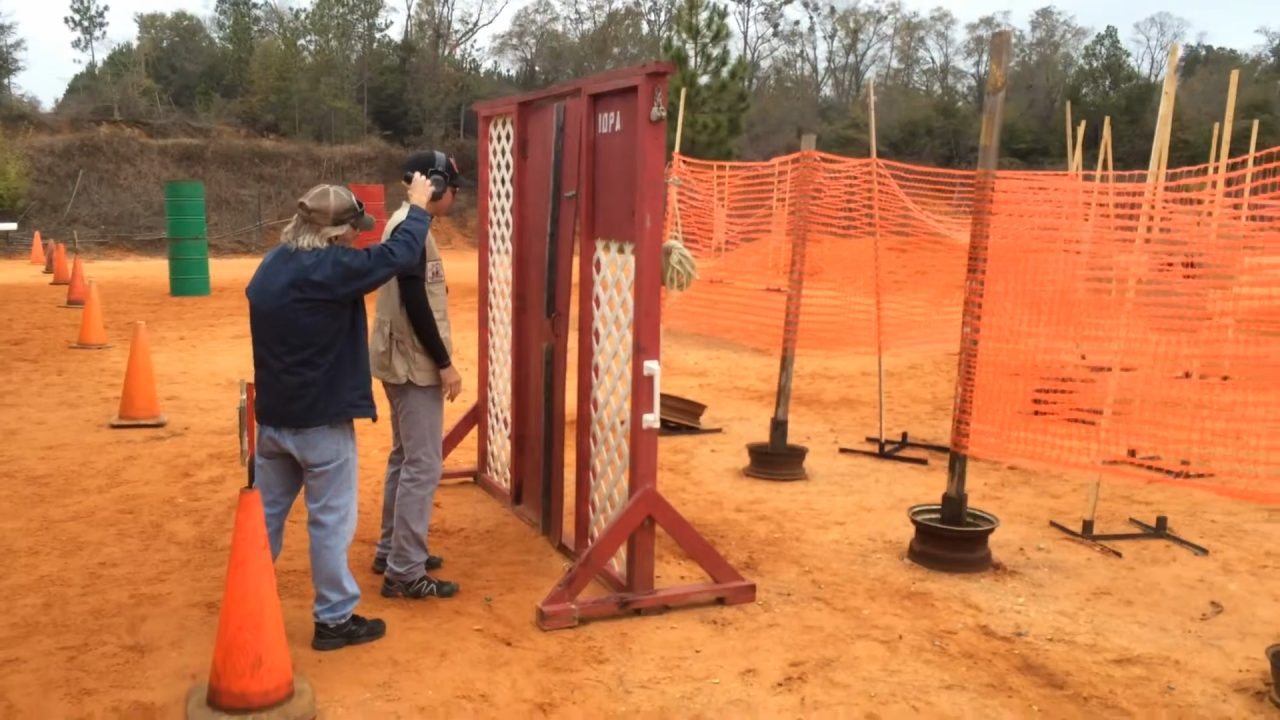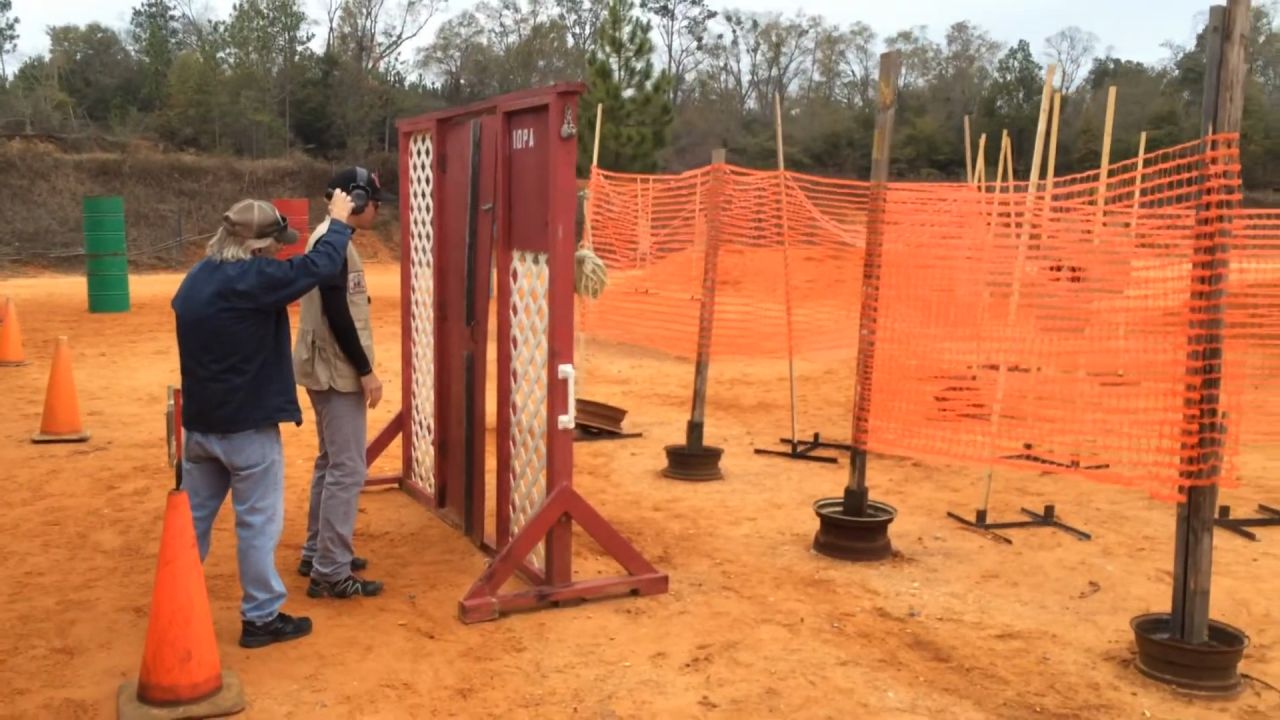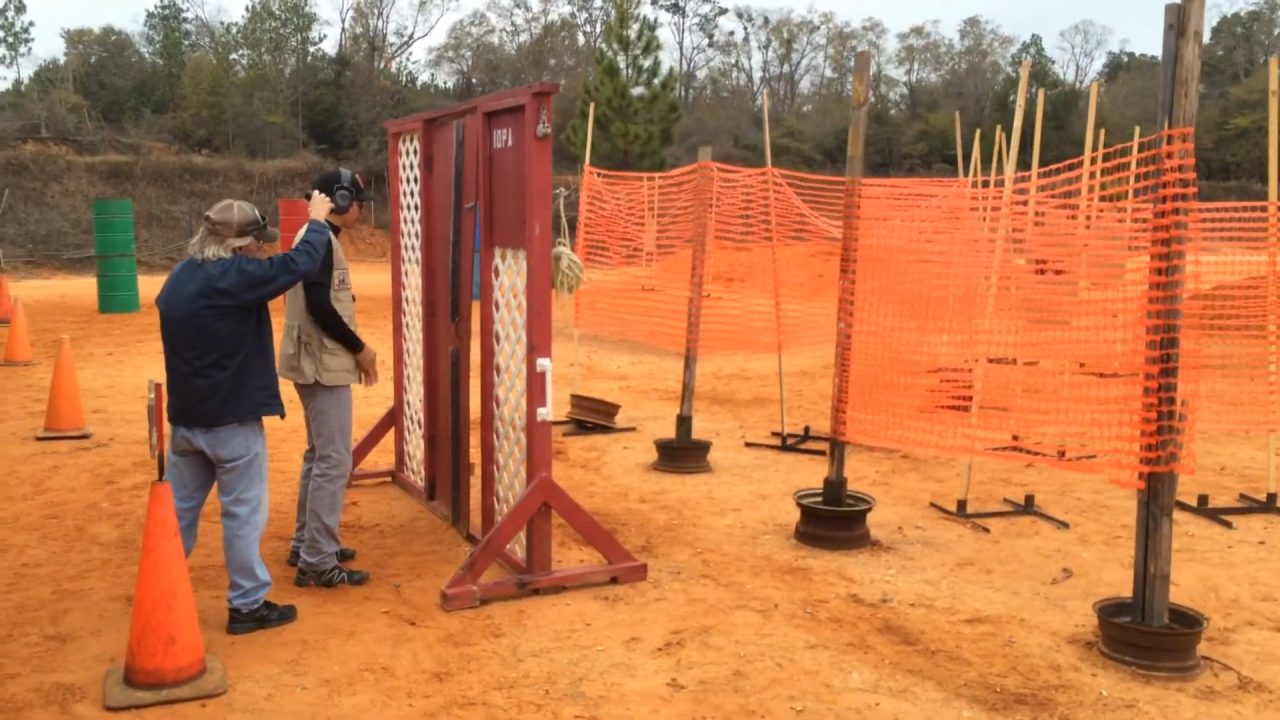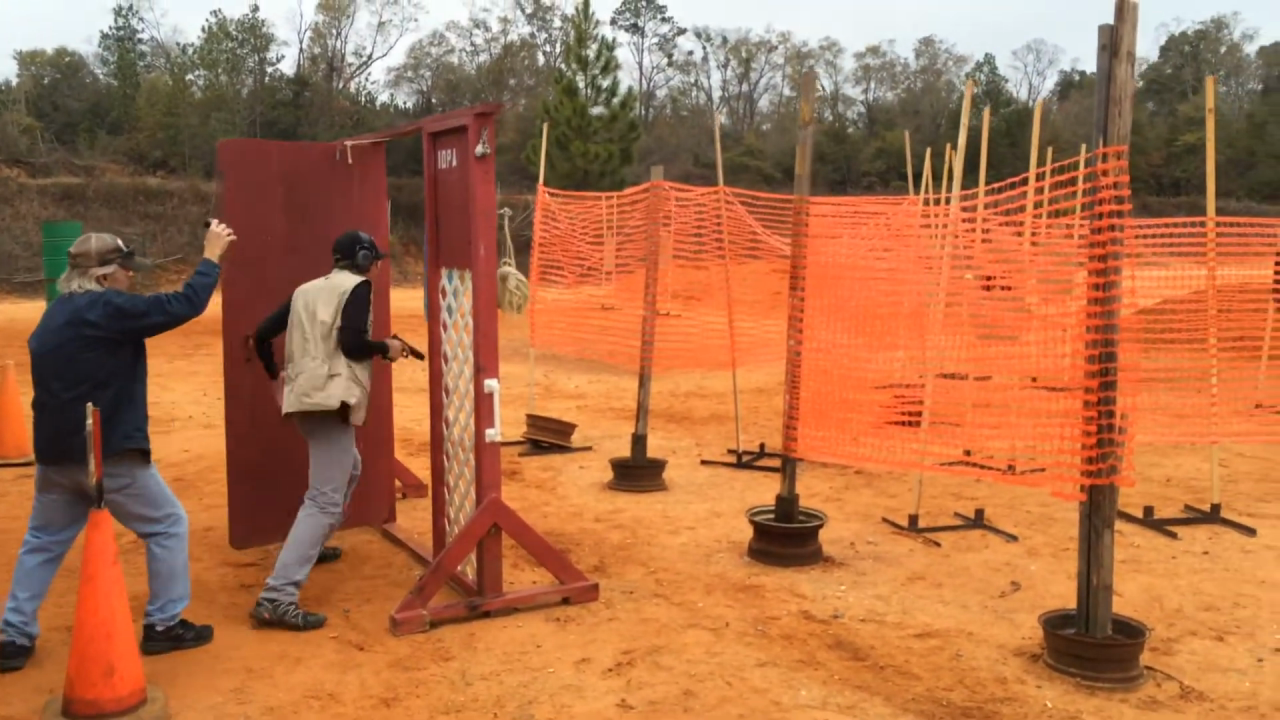
dt=1s
person 1, frame 1
left shoulder: (271, 265)
right shoulder: (331, 268)
right elbow: (399, 254)
right wrist: (418, 207)
left hip: (273, 416)
right hip: (322, 421)
left knee: (264, 516)
right knee: (330, 522)
right ankle: (334, 620)
person 1, frame 2
left shoulder: (195, 278)
right shoulder: (255, 279)
right elbow: (320, 264)
right wrist: (339, 222)
left hip: (199, 422)
right hip: (248, 425)
left knee: (193, 517)
right knee: (257, 522)
right ankle: (261, 618)
person 1, frame 3
left shoulder: (178, 277)
right shoulder: (236, 277)
right elbow: (301, 262)
right wrist: (317, 220)
left hip: (186, 417)
right hip: (232, 419)
left knee: (179, 509)
right knee: (243, 512)
right ankle: (247, 605)
person 1, frame 4
left shoulder: (55, 316)
right shoulder: (111, 309)
right elbow: (186, 304)
right wrist: (212, 255)
left hip: (55, 453)
right hip: (110, 452)
left knee: (44, 542)
right knee: (168, 525)
right ankle: (164, 625)
person 2, frame 1
left shoulder: (406, 224)
right shoulder: (410, 227)
right elbow: (415, 303)
left wrist: (437, 361)
right wrist: (445, 363)
left hip: (405, 362)
right hip: (414, 364)
left knee: (405, 458)
right knee: (423, 465)
left ankle: (392, 551)
right ankle: (404, 572)
person 2, frame 2
left shoulder: (330, 239)
right elbow: (336, 313)
left wrist: (359, 368)
right wrist: (366, 370)
left hip: (330, 370)
right hip: (339, 372)
left knee: (331, 463)
right knee: (347, 469)
left ankle: (317, 554)
right ankle: (330, 572)
person 2, frame 3
right shoulder: (321, 240)
right elbow: (319, 306)
left wrist: (352, 350)
right wrist: (360, 349)
left hip: (315, 364)
right hip: (323, 366)
left knee: (319, 457)
right knee: (333, 462)
left ankle: (306, 545)
right ankle: (318, 562)
person 2, frame 4
left shoulder: (304, 291)
right shoulder: (358, 287)
left elbow: (263, 333)
right elbow: (352, 342)
left wrist: (274, 374)
right wrist: (386, 347)
left hip: (302, 397)
right hip: (330, 400)
left knee: (349, 469)
right knee: (325, 502)
left ankle: (310, 548)
right ankle: (277, 598)
